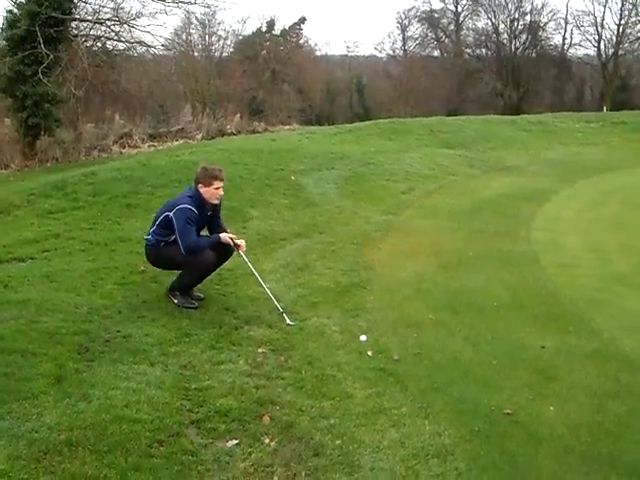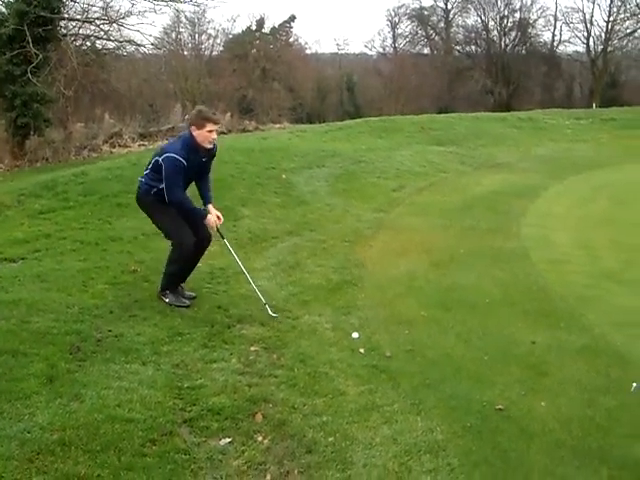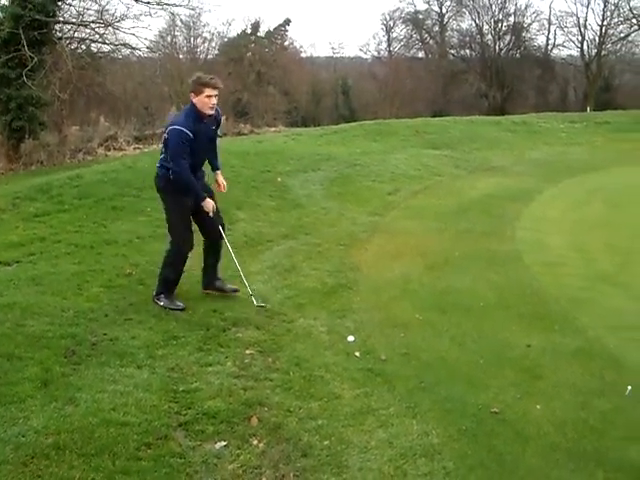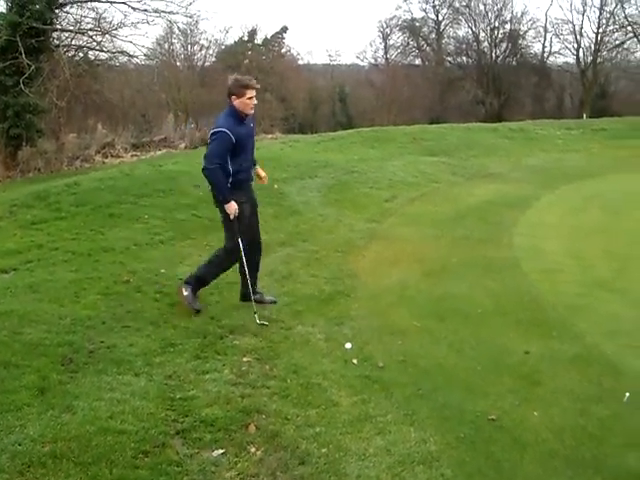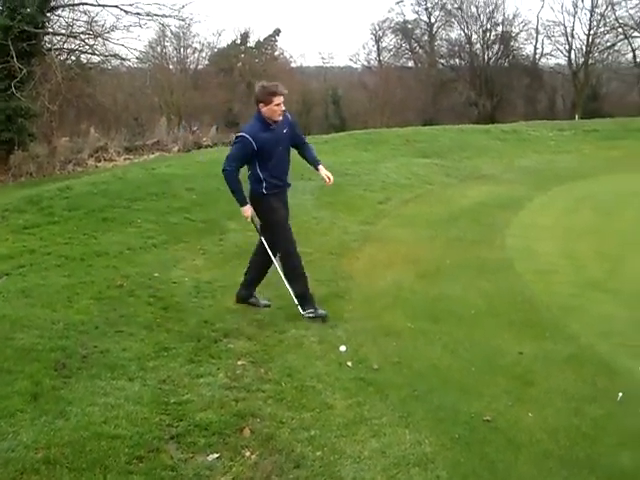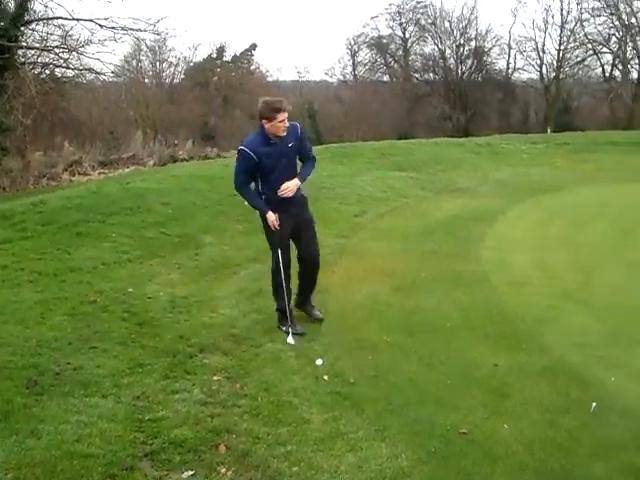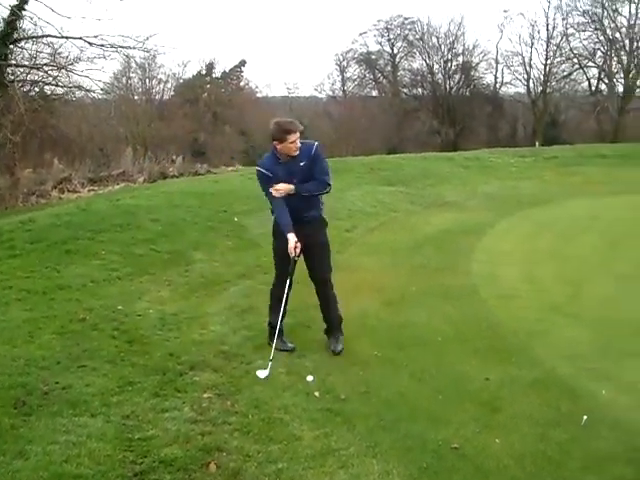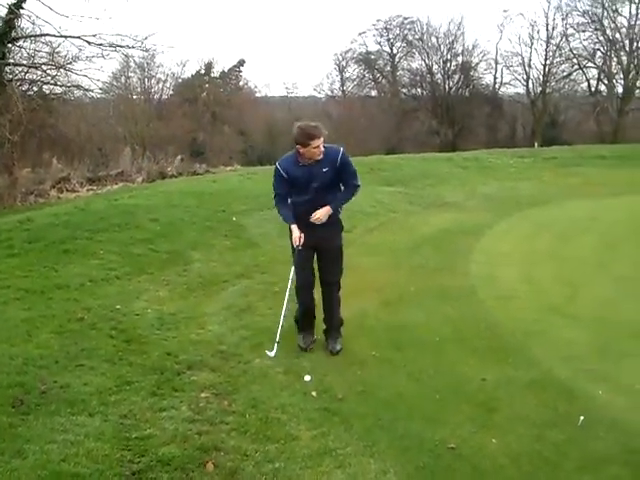
dt=0.4s
person 1, frame 1
left shoulder: (212, 200)
right shoulder: (185, 208)
left elbow: (216, 227)
right elbow: (188, 247)
left wrist: (233, 240)
right wrist: (218, 238)
left hip: (182, 244)
right hip: (158, 249)
left knee: (226, 248)
right knee: (205, 257)
left ankle: (186, 287)
right ankle: (177, 290)
person 1, frame 2
left shoulder: (208, 147)
right shoulder: (175, 155)
left elbow: (203, 177)
right elbow: (174, 196)
left wrist: (209, 206)
right wrist: (203, 216)
left hip: (174, 195)
right hip: (151, 196)
left knee: (203, 237)
right knee: (185, 240)
left ankle: (177, 283)
right ankle: (167, 289)
person 1, frame 3
left shoulder: (214, 116)
right shoulder: (180, 127)
right elbow: (179, 170)
left wrist: (217, 171)
right wrist: (202, 199)
left hip: (196, 179)
right hip: (172, 184)
left knee: (216, 228)
right knee: (182, 241)
left ankle: (211, 279)
right ankle: (163, 293)
person 1, frame 4
left shoulder: (248, 117)
right shoulder: (225, 129)
right elbow: (210, 167)
left wrist: (255, 166)
right wrist: (226, 200)
left hip: (245, 188)
right hip: (230, 193)
left knee: (253, 242)
right knee: (235, 246)
left ankle: (250, 291)
right ankle: (192, 285)
person 1, frame 5
left shoulder: (286, 121)
right shoulder: (249, 135)
left elbow: (301, 144)
right elbow: (229, 170)
left wrist: (319, 166)
right wrist: (243, 203)
left hip: (280, 193)
right hip: (266, 198)
left knee: (268, 246)
right knee: (289, 250)
left ankle: (245, 292)
right ankle: (307, 304)
person 1, frame 6
left shoulder: (295, 131)
right shoulder: (250, 149)
left elbow: (308, 158)
right elbow: (241, 183)
left wrist: (298, 180)
right wrist: (265, 210)
left hip: (298, 203)
right hip: (274, 210)
left knee: (311, 256)
right knee: (282, 263)
left ankle: (304, 300)
right ankle: (284, 317)
person 1, frame 7
left shoulder: (312, 150)
right shoulder: (266, 167)
left elbow: (324, 184)
right elbow: (278, 204)
left wrist: (292, 188)
right wrist: (289, 234)
left hip: (314, 224)
right hip: (285, 229)
left knee: (323, 280)
right knee: (282, 281)
left ankle: (334, 330)
right ankle: (275, 333)
person 1, frame 8
left shoulder: (337, 155)
right shoulder: (285, 166)
left elbow: (352, 185)
right elbow: (280, 200)
left wrist: (330, 208)
right wrist: (293, 225)
left hip: (329, 226)
right hip: (301, 228)
left knee: (331, 281)
right knee: (304, 281)
left ankle: (333, 331)
right ankle: (306, 328)
